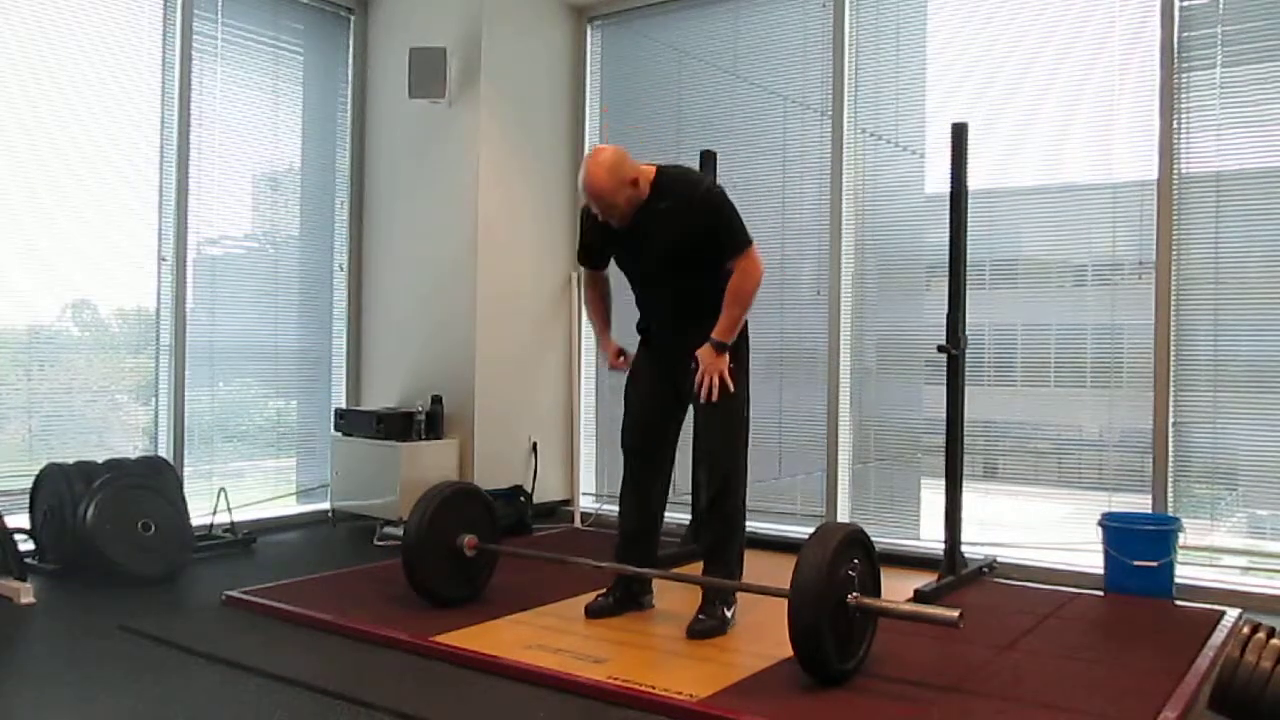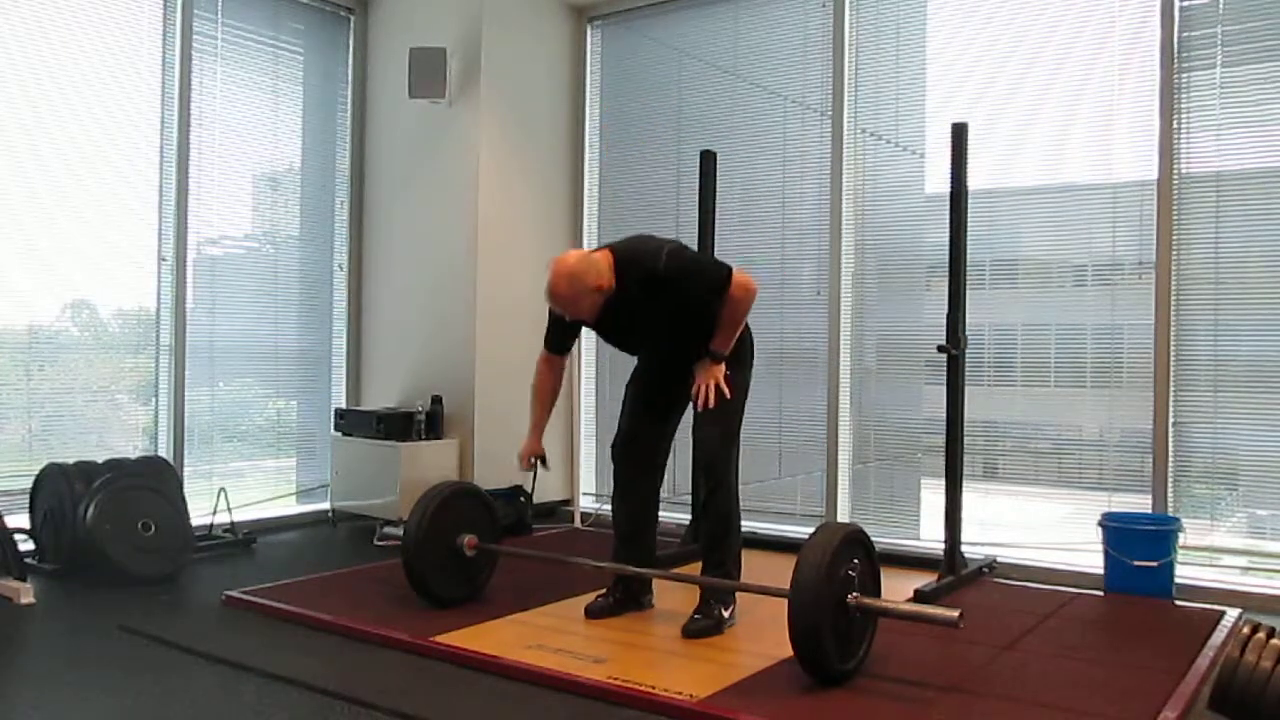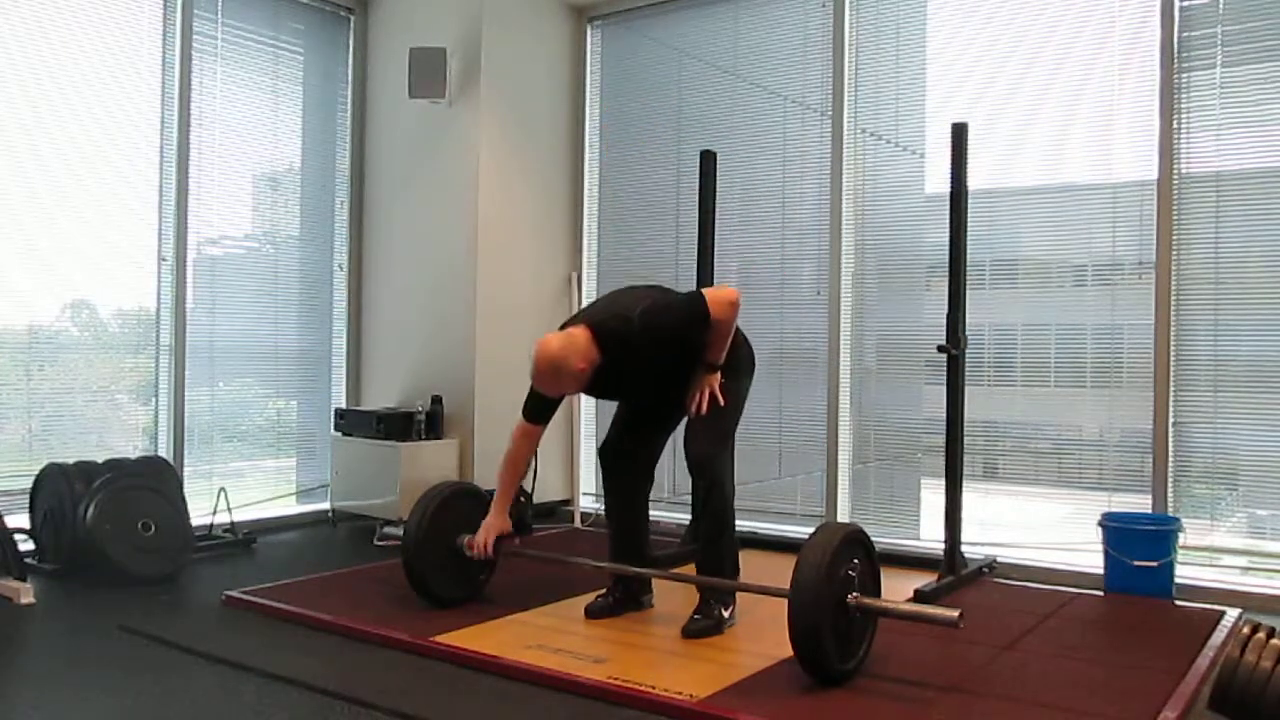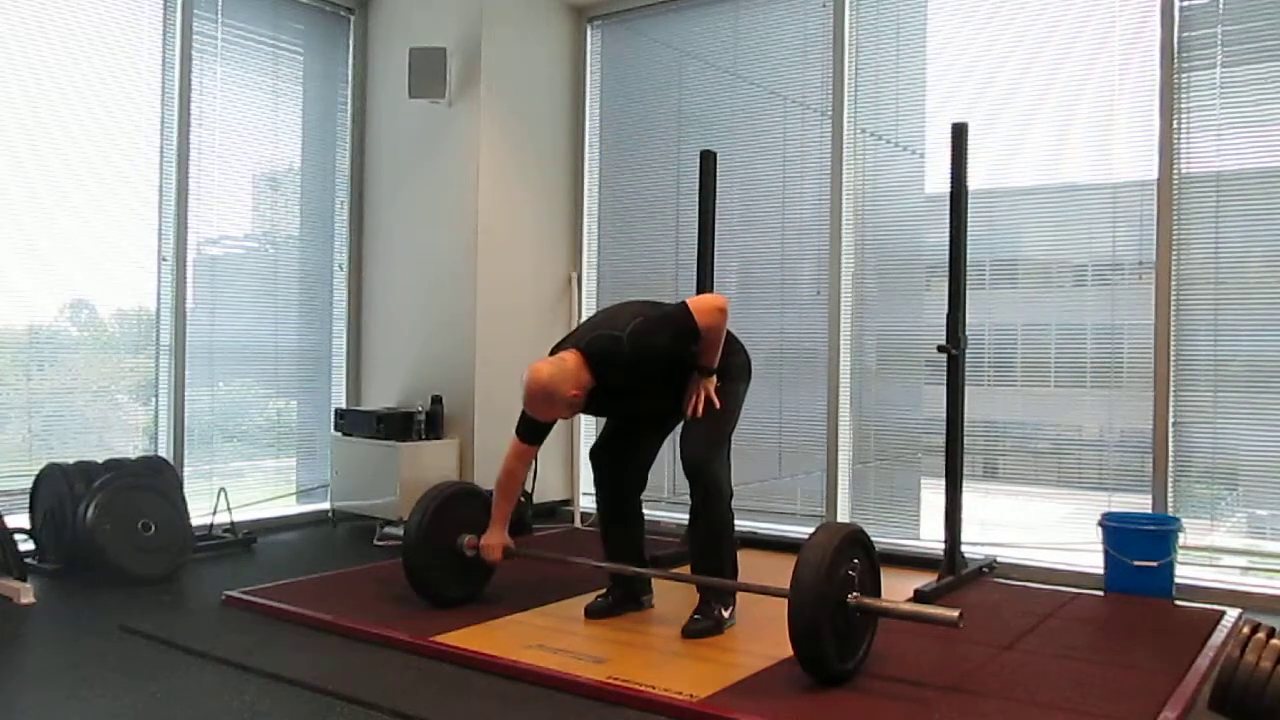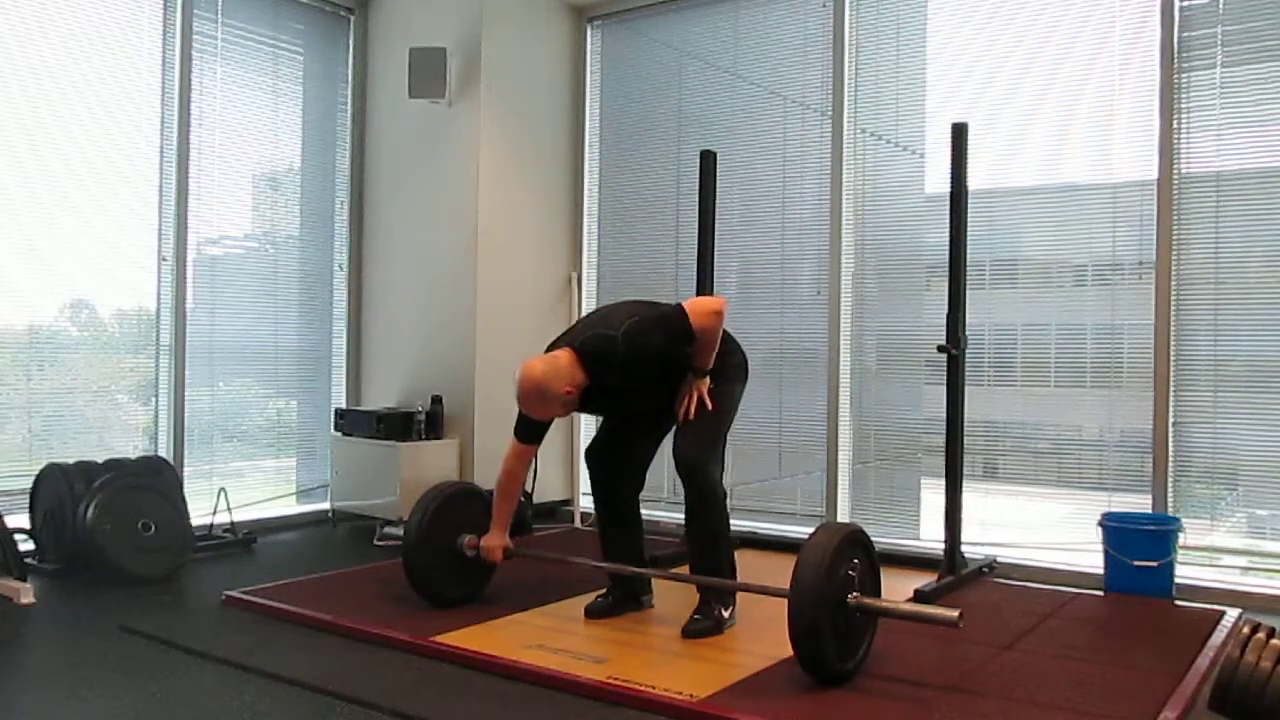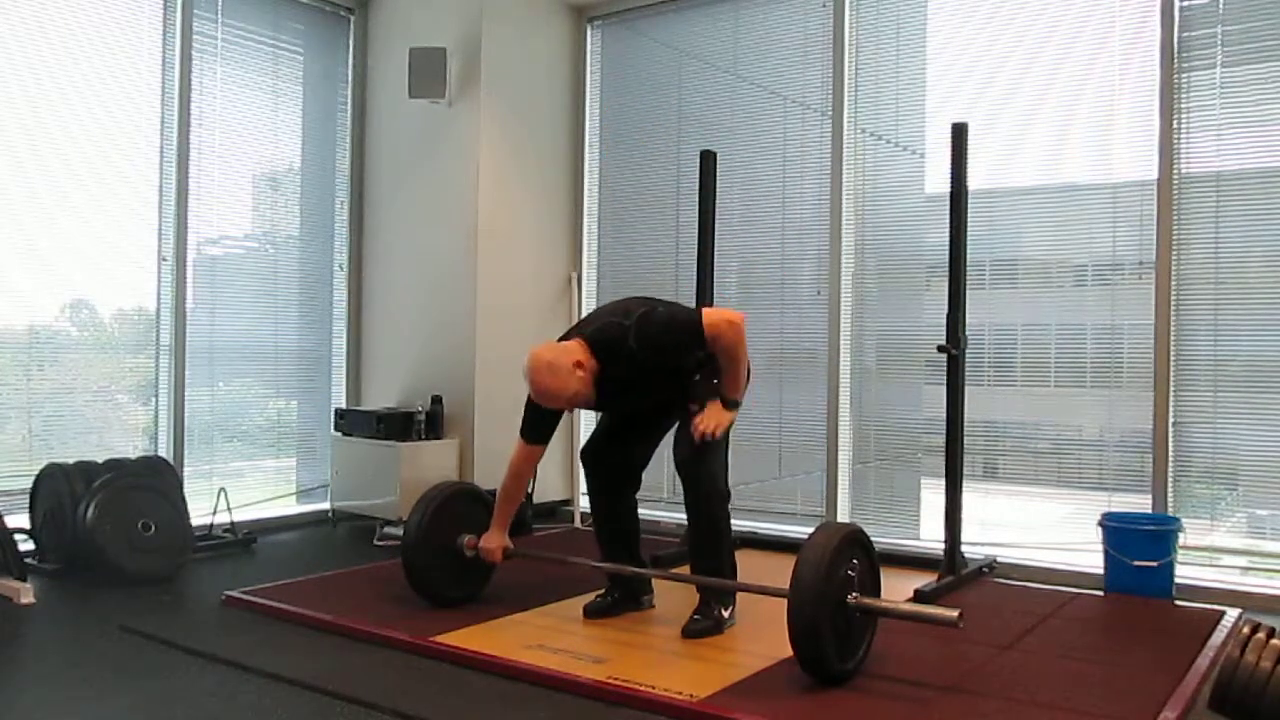
dt=0.3s
person 1, frame 1
left shoulder: (695, 196)
right shoulder: (596, 213)
left elbow: (748, 267)
right elbow: (593, 275)
left wrist: (718, 345)
right wrist: (603, 337)
left hip: (714, 346)
right hip: (656, 347)
left knee: (719, 464)
right knee: (641, 454)
left ankle: (721, 596)
right ankle: (632, 583)
person 1, frame 2
left shoulder: (662, 264)
right shoulder: (570, 293)
left elbow: (743, 288)
right elbow: (550, 363)
left wrist: (714, 358)
right wrist: (534, 436)
left hip: (718, 355)
right hip: (658, 360)
left knee: (713, 458)
right knee: (630, 453)
left ankle: (719, 596)
right ankle: (631, 583)
person 1, frame 3
left shoulder: (640, 328)
right shoulder: (557, 361)
left elbow: (727, 299)
right elbow: (526, 435)
left wrist: (710, 369)
right wrist: (498, 512)
left hip: (721, 363)
right hip: (658, 374)
left knee: (706, 458)
right knee: (618, 456)
left ankle: (718, 598)
right ankle: (631, 584)
person 1, frame 4
left shoulder: (630, 347)
right shoulder: (552, 382)
left elbow: (715, 307)
right elbow: (519, 457)
left wrist: (705, 374)
right wrist: (496, 528)
left hip: (716, 369)
left knee: (701, 461)
right knee: (609, 459)
left ankle: (718, 598)
right ankle: (629, 585)
person 1, frame 5
left shoulder: (625, 345)
right shoulder: (545, 381)
left elbow: (713, 308)
right elbow: (518, 457)
left wrist: (699, 376)
right wrist: (498, 530)
left hip: (713, 369)
left knee: (694, 461)
right knee: (606, 460)
left ankle: (718, 598)
right ankle: (629, 585)
person 1, frame 6
left shoulder: (636, 336)
right shoulder: (552, 379)
left elbow: (731, 322)
right elbow: (525, 458)
left wrist: (728, 403)
right wrist: (498, 530)
left hip: (709, 370)
right hip: (651, 385)
left knee: (697, 462)
right knee: (600, 459)
left ankle: (718, 597)
right ankle: (629, 585)
